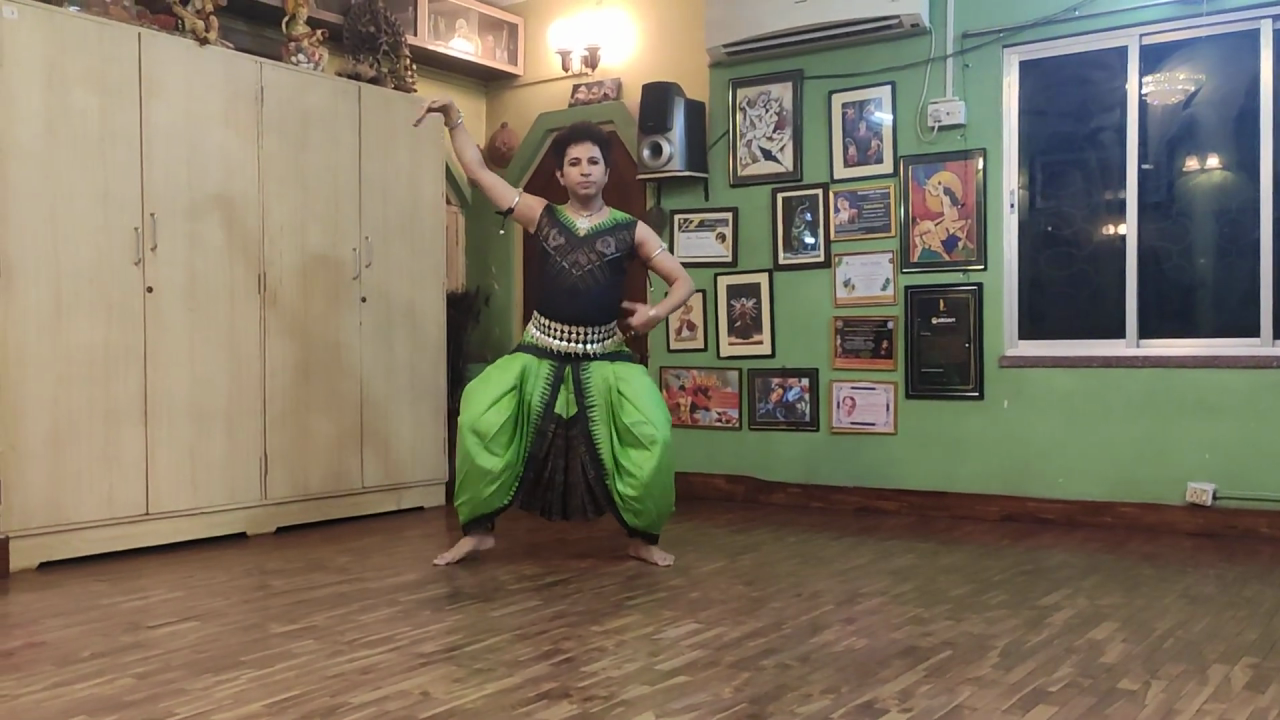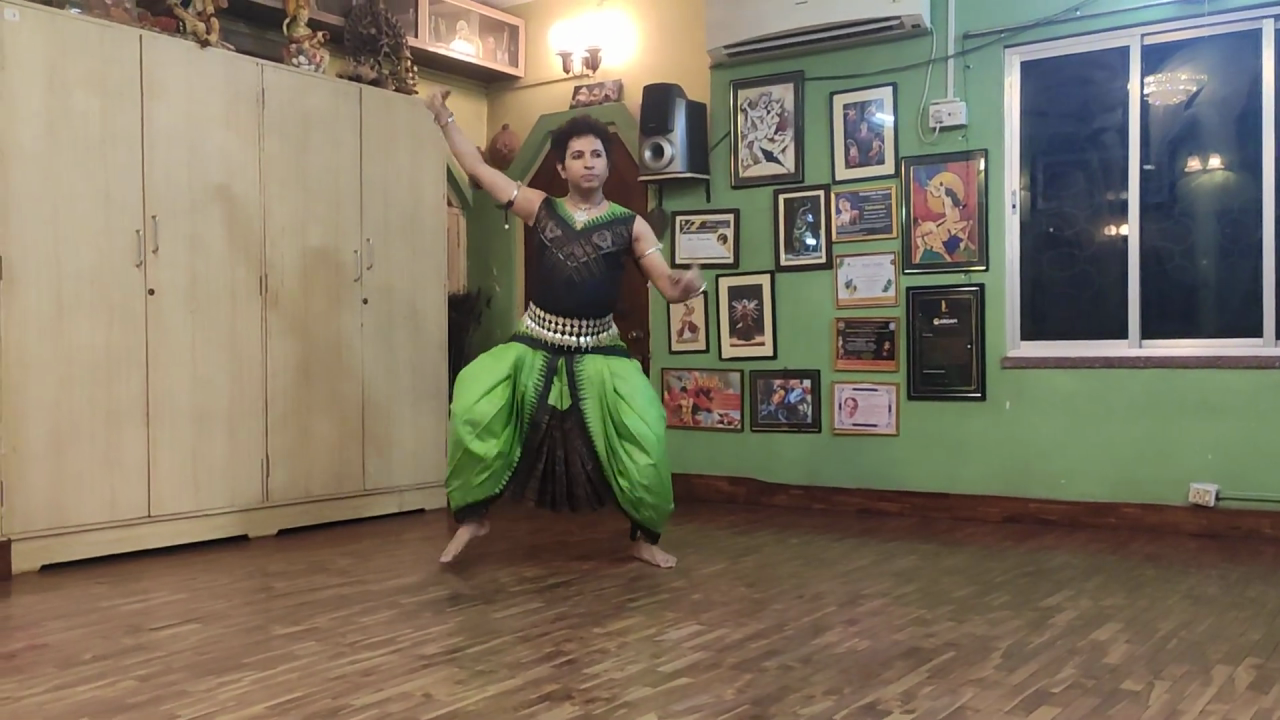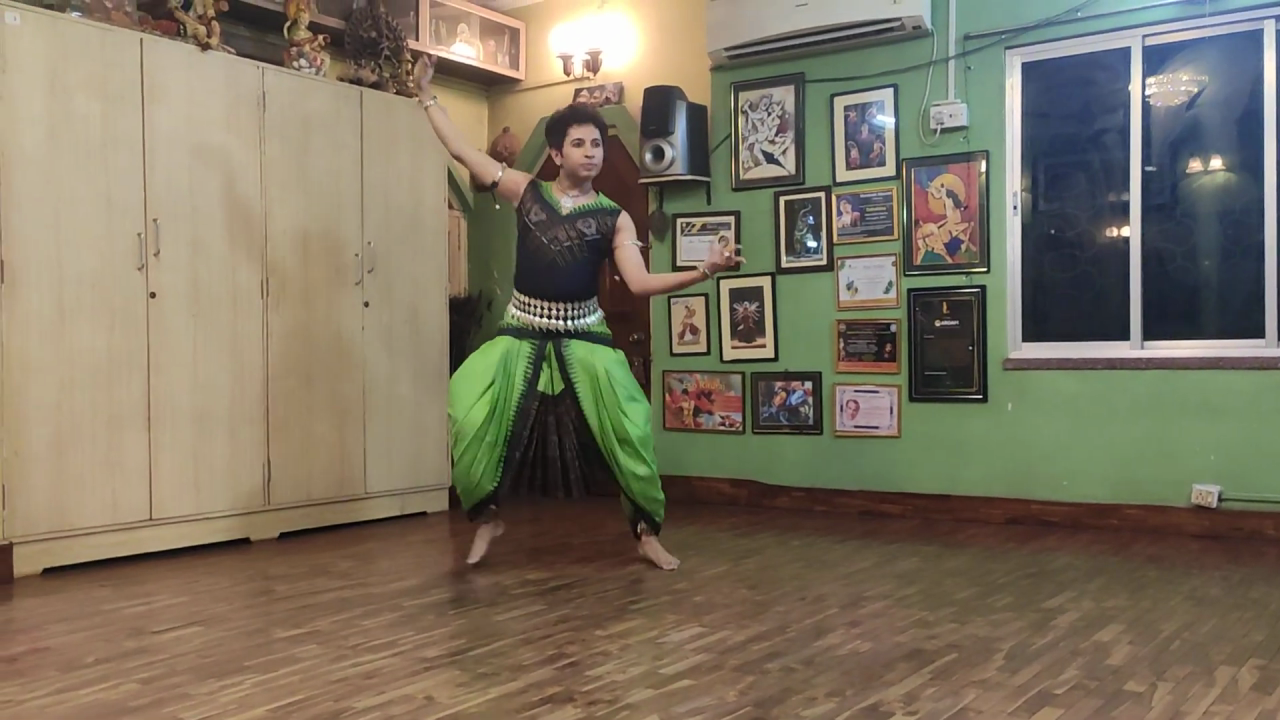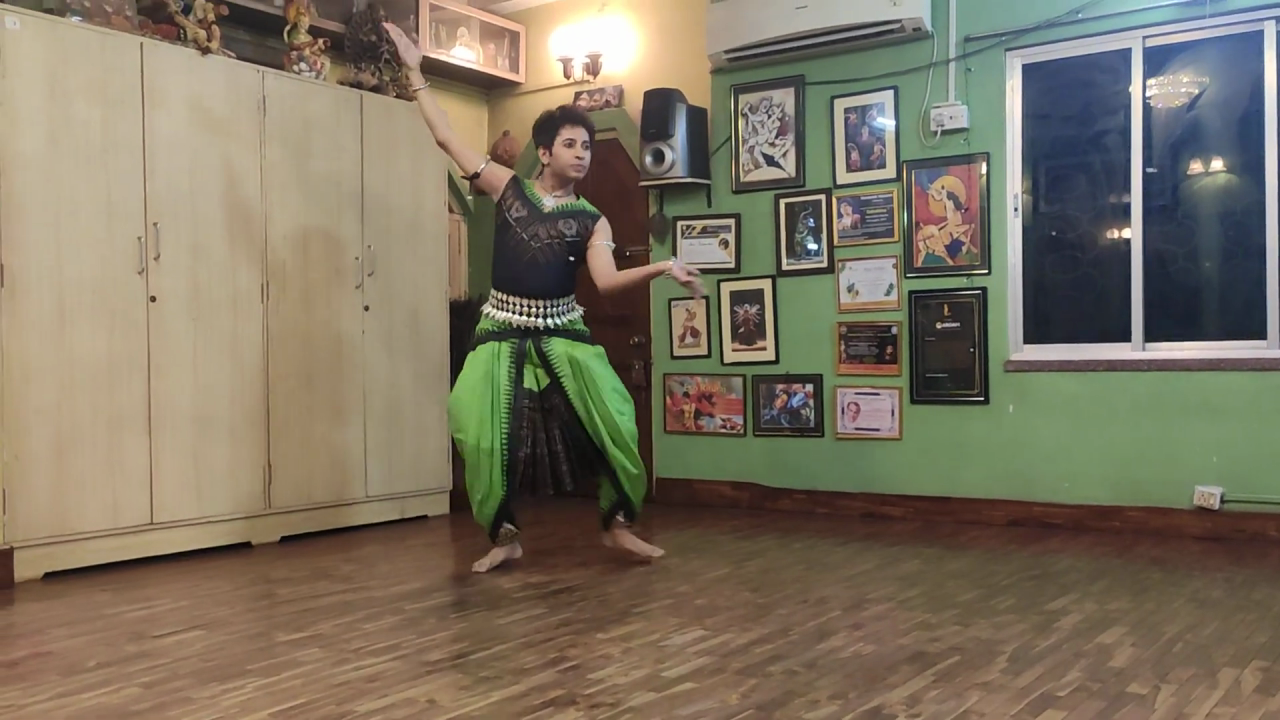
dt=0.1s
person 1, frame 1
left shoulder: (630, 230)
right shoulder: (541, 215)
left elbow: (681, 279)
right elbow: (479, 172)
left wrist: (657, 308)
right wrist: (451, 117)
left hip: (603, 357)
right hip: (540, 353)
left knee: (649, 433)
right knee: (479, 417)
left ankle: (642, 538)
right ankle: (479, 529)
person 1, frame 2
left shoulder: (628, 225)
right shoulder: (539, 208)
left elbow: (671, 285)
right elbow: (477, 168)
left wrist: (685, 283)
right wrist: (444, 117)
left hip: (599, 351)
right hip: (535, 345)
left knee: (644, 432)
right knee: (472, 405)
left ankle: (644, 538)
right ankle: (473, 516)
person 1, frame 3
left shoulder: (615, 219)
right shoulder: (527, 192)
left elbow: (642, 283)
right elbow: (461, 149)
left wrist: (704, 268)
right wrist: (425, 90)
left hip: (582, 338)
right hip: (521, 332)
left knee: (629, 425)
right knee: (469, 411)
left ankle: (646, 532)
right ankle: (487, 516)
person 1, frame 4
left shoulder: (591, 220)
right shoulder: (509, 188)
left elbow: (606, 279)
right elbow: (446, 136)
left wrist: (662, 266)
right wrist: (414, 72)
left hip: (561, 333)
right hip: (502, 332)
left knee: (613, 417)
right knee: (485, 433)
left ankle: (618, 523)
right ankle: (504, 536)
